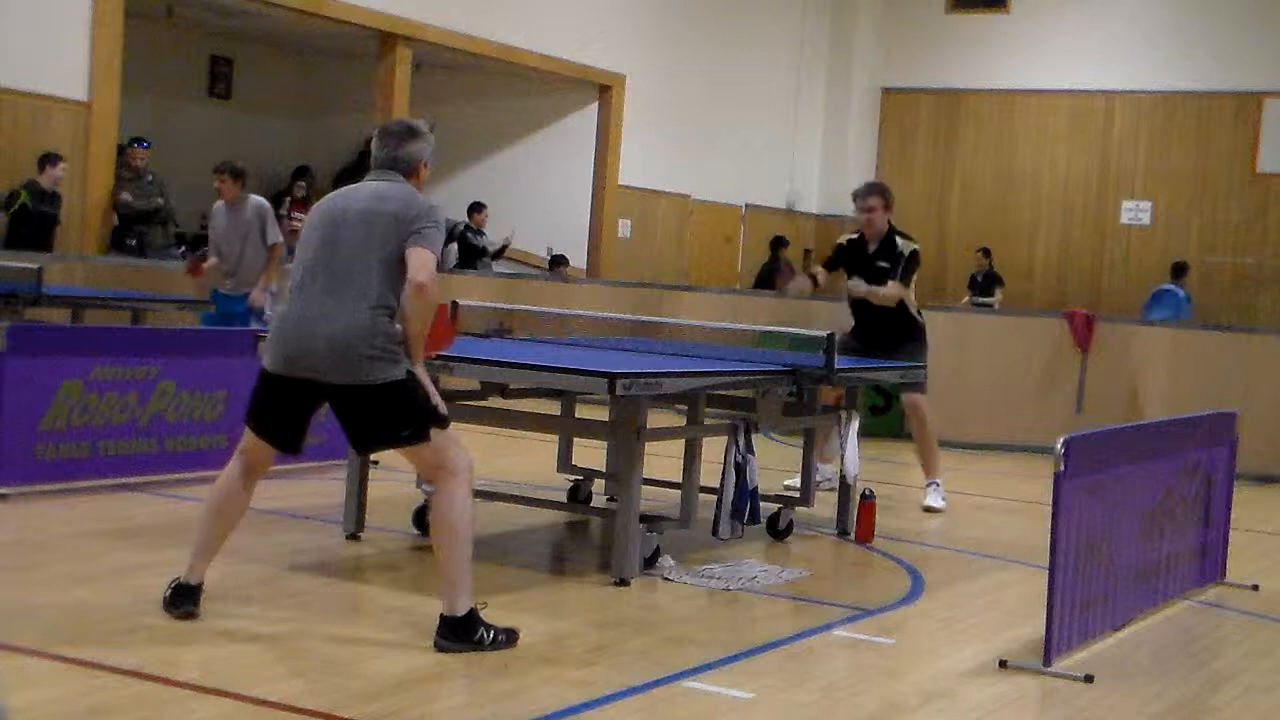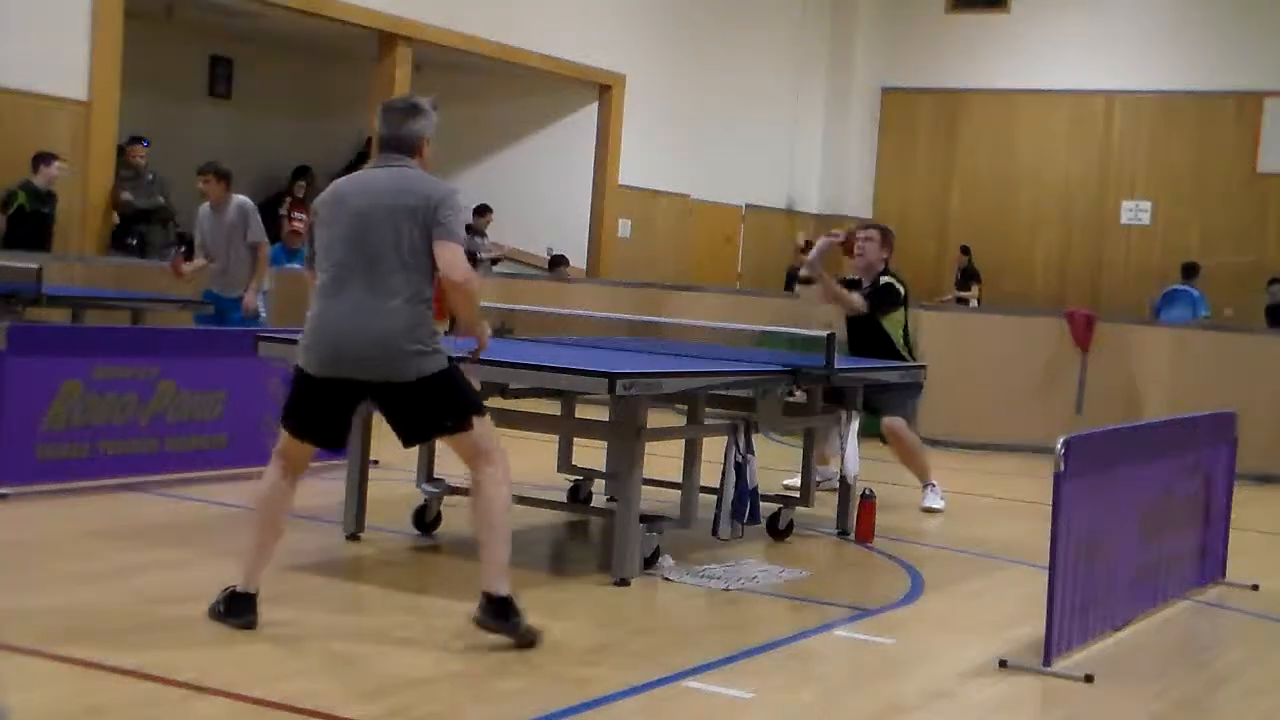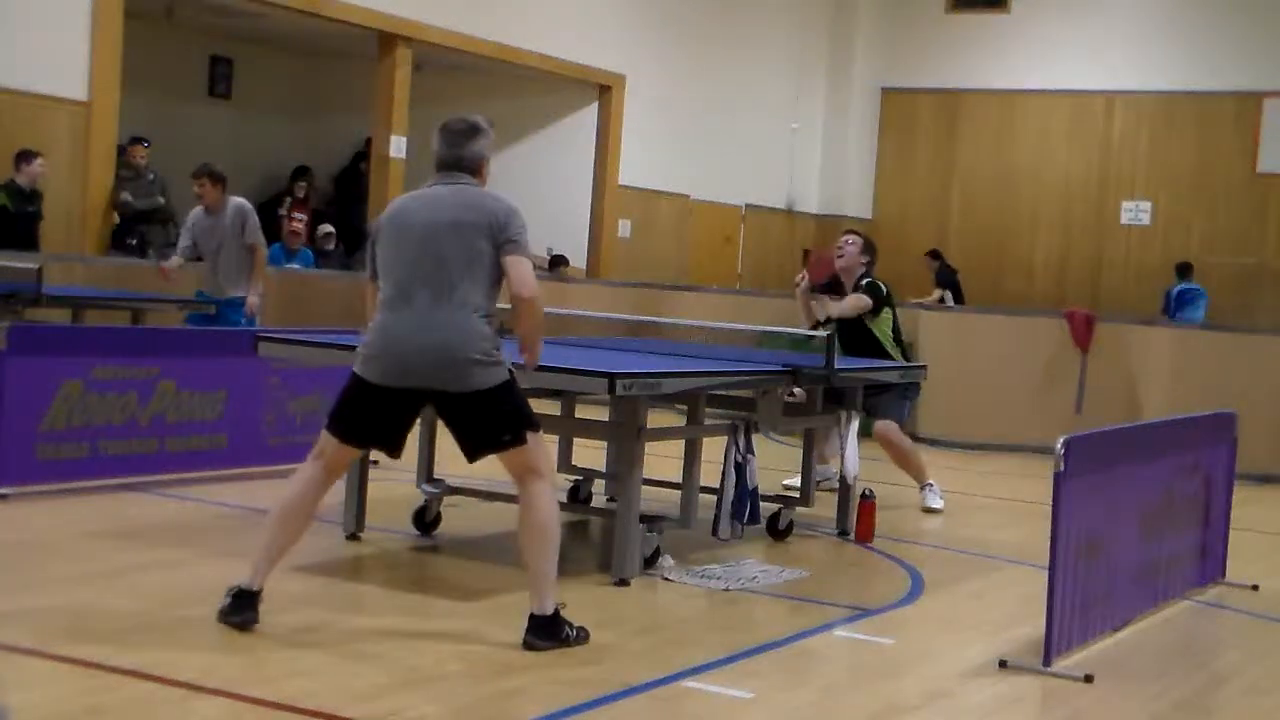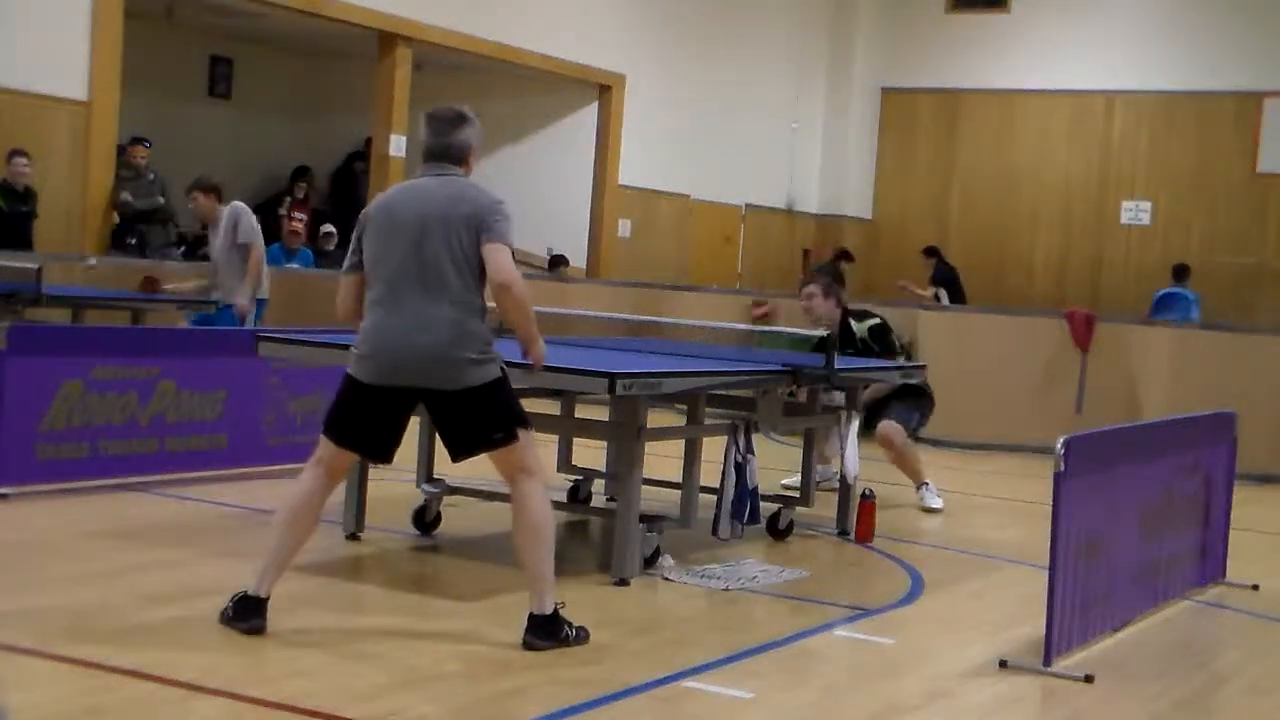
dt=0.4s
person 1, frame 1
left shoulder: (328, 202)
right shoulder: (420, 209)
right elbow: (419, 281)
right wrist: (415, 358)
left hip: (289, 347)
right hip: (365, 356)
left knee: (247, 462)
right knee: (453, 470)
left ankle: (188, 586)
right ankle: (459, 619)
person 1, frame 2
left shoulder: (330, 196)
right shoulder: (435, 193)
right elbow: (455, 274)
right wrist: (475, 324)
left hip: (326, 348)
right hip: (407, 352)
left knee: (285, 465)
right knee: (489, 459)
left ankle: (243, 596)
right ankle: (498, 599)
person 1, frame 3
left shoulder: (394, 212)
right shoulder: (498, 211)
right elbow: (525, 291)
right wrist: (531, 345)
left hip: (386, 357)
right hip: (468, 361)
left knee: (321, 464)
right knee: (536, 474)
left ankle: (248, 593)
right ankle: (545, 617)
person 1, frame 4
left shoulder: (379, 206)
right shoulder: (482, 203)
left elbow: (346, 307)
right elbow: (504, 279)
right wrist: (532, 340)
left hip: (378, 358)
right hip: (461, 360)
left knee: (322, 469)
right knee: (527, 474)
left ankle: (254, 600)
right ankle: (544, 618)
person 2, frame 1
left shoulder: (906, 248)
right shoulder: (849, 245)
left elbow: (893, 294)
right elbow: (822, 275)
left wrist: (865, 291)
left hip: (903, 342)
right hip: (861, 339)
left knee: (914, 403)
right knee: (824, 392)
left ankle: (934, 484)
right ankle: (824, 471)
person 2, frame 2
left shoulder: (891, 287)
right shoulder: (851, 283)
left elbow: (852, 305)
left wrist: (822, 278)
right wrist: (823, 244)
left knee: (893, 425)
left ankle: (930, 487)
right ankle: (824, 473)
person 2, frame 3
left shoulder: (872, 288)
right shoulder: (840, 298)
left elbow: (860, 303)
left wrist: (832, 309)
right wrist: (803, 294)
left hip: (893, 382)
left knee: (885, 430)
left ankle: (928, 486)
right ankle: (824, 472)
person 2, frame 4
left shoulder: (867, 326)
right shoulder: (829, 339)
left wrist: (859, 398)
left hip: (908, 394)
left knee: (887, 432)
left ankle: (925, 487)
right ankle: (825, 471)
